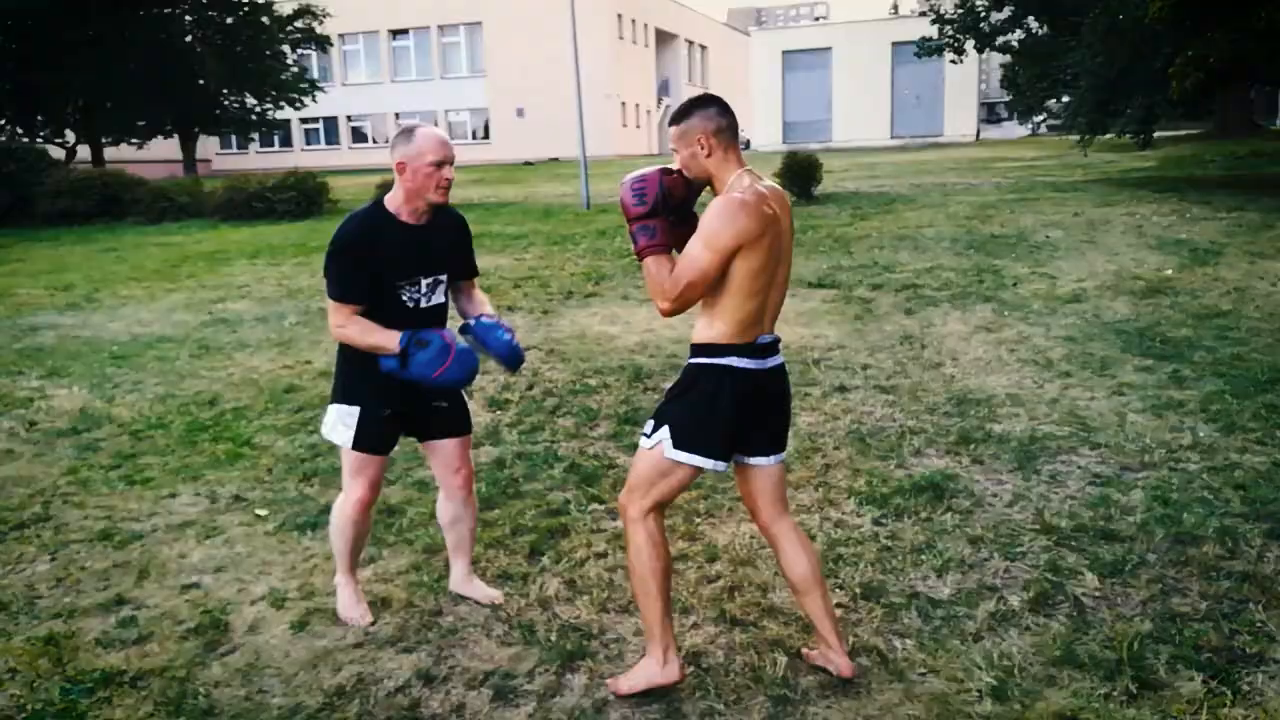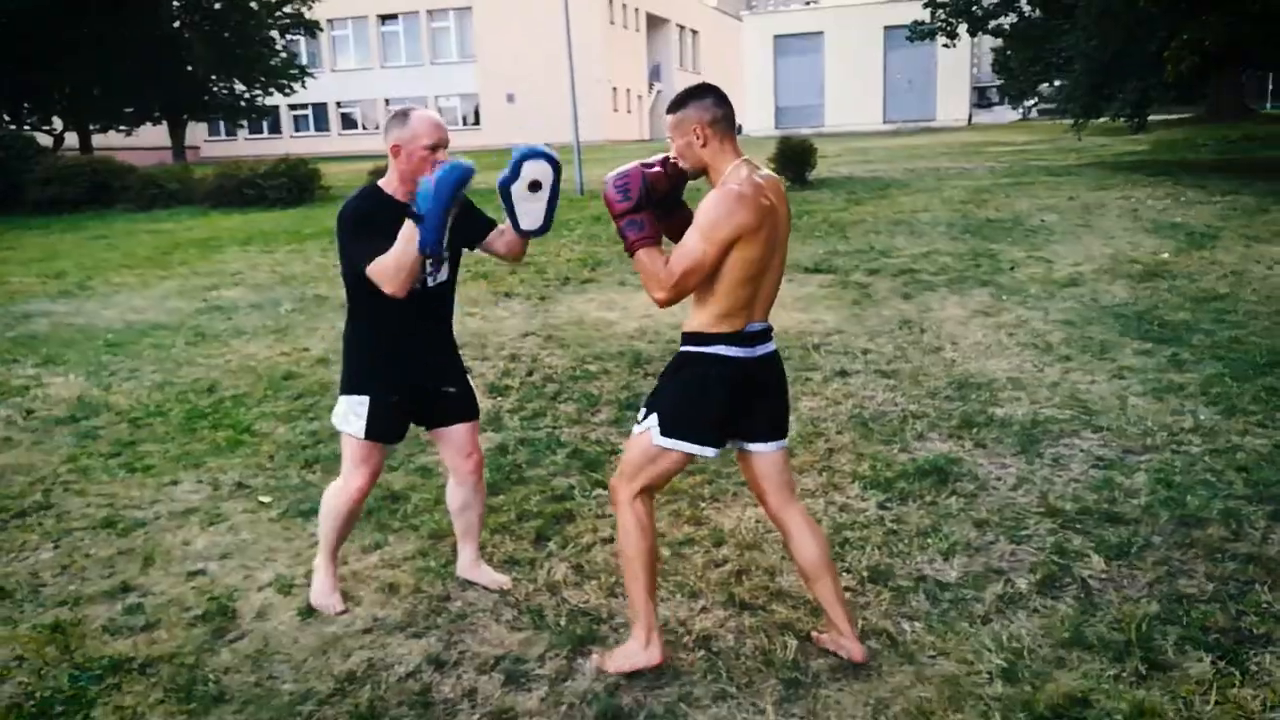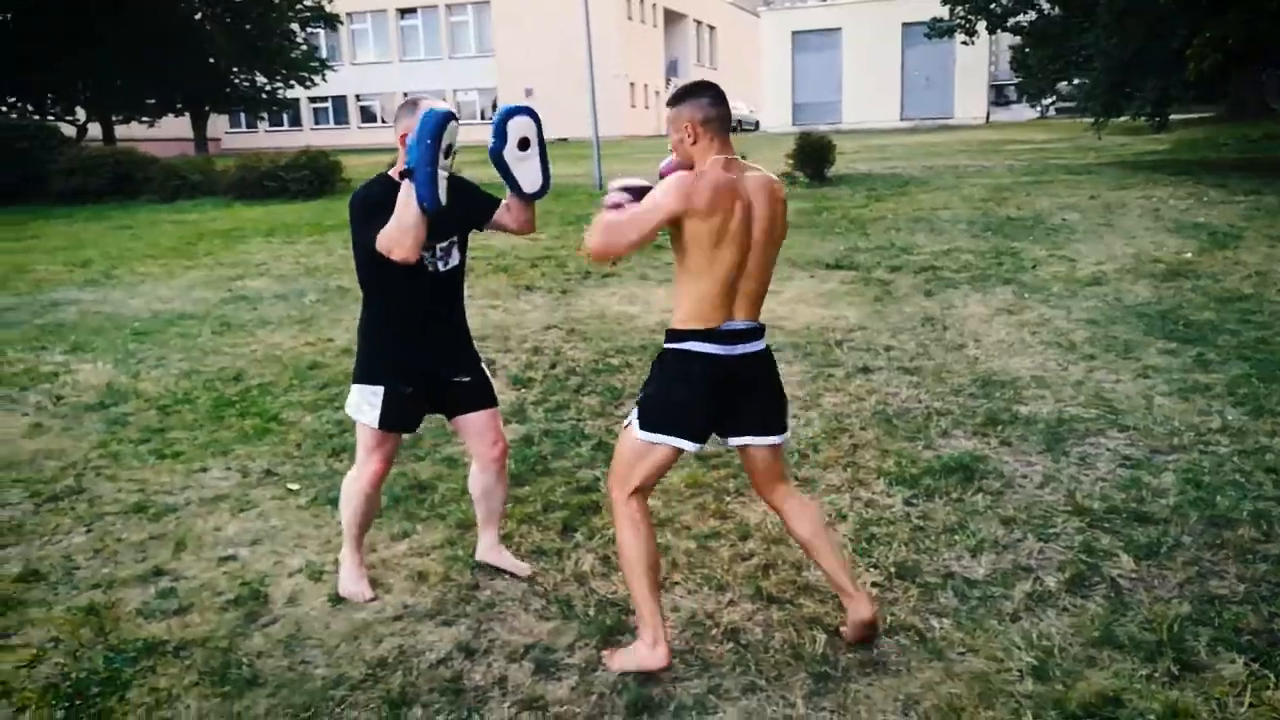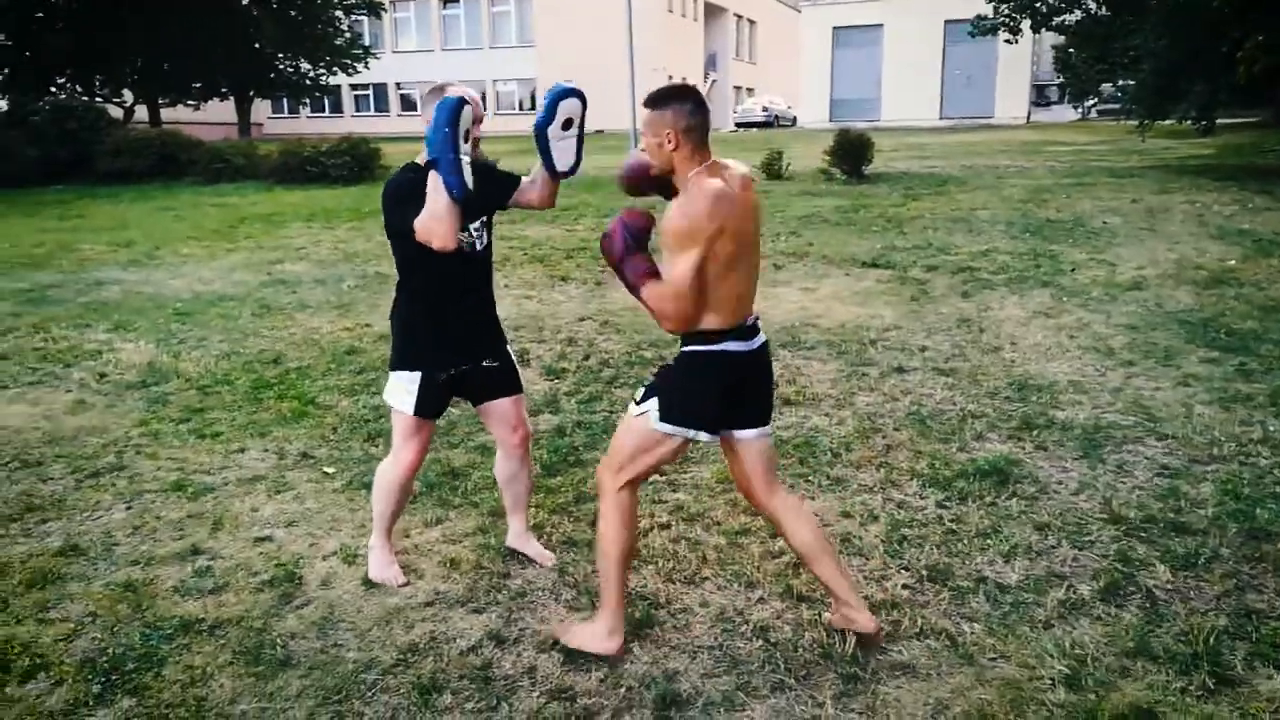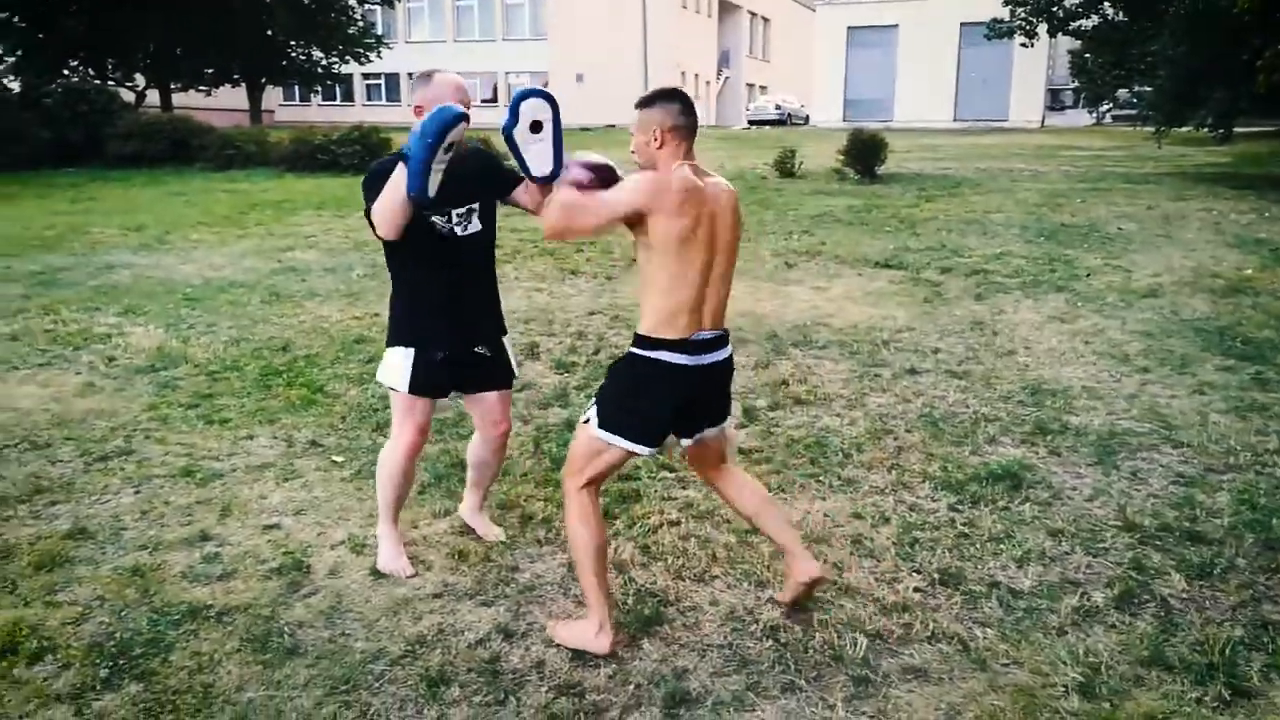
dt=0.2s
person 1, frame 1
left shoulder: (733, 207)
right shoulder: (772, 196)
left elbow: (669, 298)
left wrist: (645, 221)
right wrist: (677, 216)
left hip: (720, 378)
right hip: (765, 372)
left knee: (638, 506)
right knee: (773, 515)
left ankle: (660, 656)
right ankle: (833, 648)
person 1, frame 2
left shoulder: (730, 198)
right shoulder: (770, 185)
left elbow: (665, 288)
left wrist: (629, 212)
right wrist: (662, 204)
left hip: (708, 366)
right hip: (759, 360)
left knee: (630, 489)
right knee: (783, 502)
left ankle: (644, 639)
right ankle: (846, 634)
person 1, frame 3
left shoulder: (689, 184)
right shoulder: (772, 190)
left elbow: (599, 246)
left wrist: (617, 203)
left hip: (692, 361)
right hip: (752, 354)
left knee: (626, 492)
right knee: (778, 487)
left ankle: (653, 642)
right ankle: (856, 600)
person 1, frame 4
left shoulder: (703, 205)
right shoulder: (728, 178)
left elbow: (672, 313)
left wrist: (629, 260)
right wrist: (655, 182)
left hip: (708, 361)
right hip: (749, 356)
left knee: (614, 479)
right knee: (763, 491)
left ankle: (606, 624)
right ankle: (853, 608)
person 1, frame 5
left shoulder: (659, 186)
right shoulder: (724, 193)
left elbow: (557, 222)
left wrist: (572, 180)
right wrist: (622, 200)
left hip: (658, 369)
right hip: (713, 362)
left knee: (579, 481)
right knee: (715, 466)
left ankle: (597, 623)
right ankle: (801, 562)
person 2, frame 1
left shoulder: (451, 224)
right shoulder: (358, 233)
left elbow: (468, 287)
right elbow: (342, 324)
left wrist: (490, 325)
right wrist: (407, 346)
left hip: (436, 377)
right hip: (370, 382)
left knee: (459, 476)
right knee: (360, 491)
left ankle: (461, 573)
right ankle: (346, 582)
person 2, frame 2
left shoulder: (447, 203)
right shoulder: (361, 212)
left elbow: (509, 248)
right elbow: (395, 282)
right wrist: (419, 216)
left hip: (438, 361)
right hip: (376, 370)
left knee: (468, 461)
right knee: (358, 478)
left ankle: (469, 559)
right ankle: (324, 567)
person 2, frame 3
left shoulder: (455, 191)
right shoulder: (372, 198)
left elbow: (521, 222)
right elbow: (404, 250)
right wrist: (415, 177)
left hip: (453, 351)
right hip: (390, 359)
left knee: (492, 447)
right knee: (372, 466)
left ankle: (490, 544)
right ankle: (351, 558)
person 2, frame 4
left shoulder: (476, 173)
right shoulder: (403, 187)
left elbow: (539, 196)
right elbow: (444, 237)
left wrist: (553, 150)
right wrist: (443, 162)
left hip: (481, 337)
right hip: (423, 345)
left knee: (516, 434)
right knee: (408, 454)
left ankle: (519, 530)
right ankle: (379, 545)
person 2, frame 5
left shoulder: (480, 164)
right shoulder: (389, 172)
left elbow: (538, 200)
right elbow: (388, 228)
right wrist: (416, 157)
left hip: (482, 325)
right hip: (420, 330)
left knee: (496, 428)
right knee: (408, 439)
left ankle: (472, 507)
right ankle: (388, 534)
